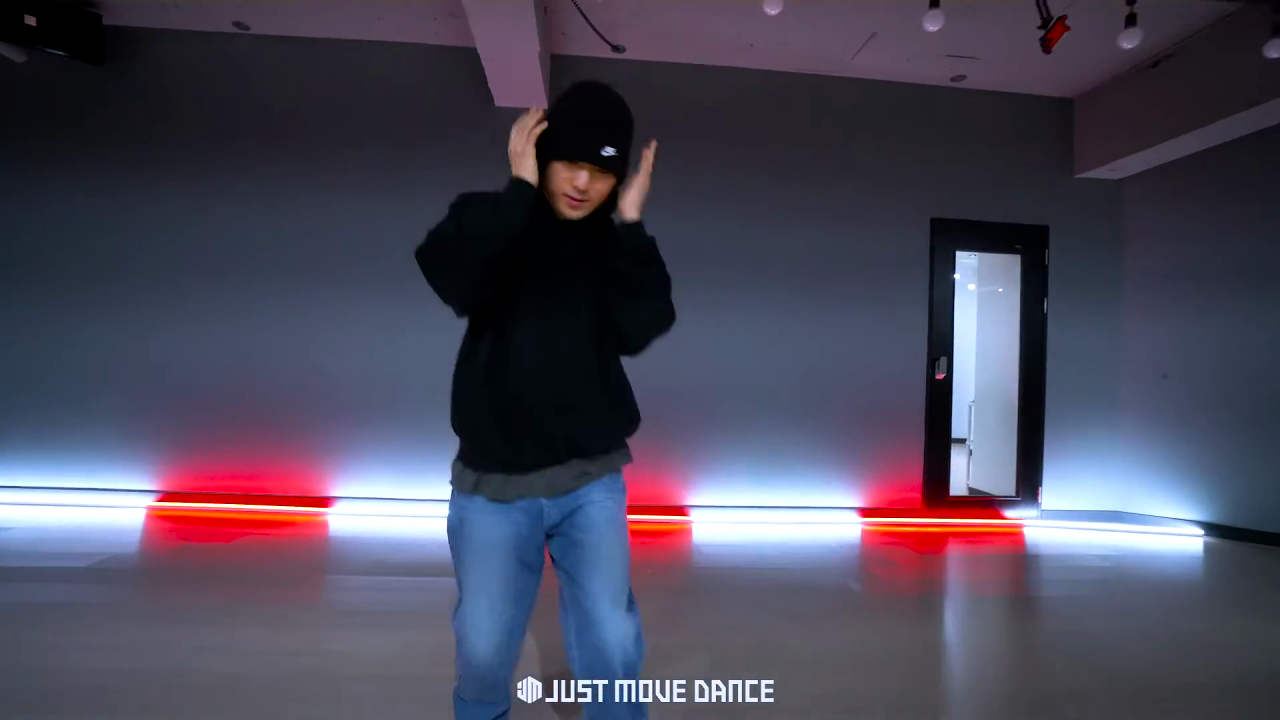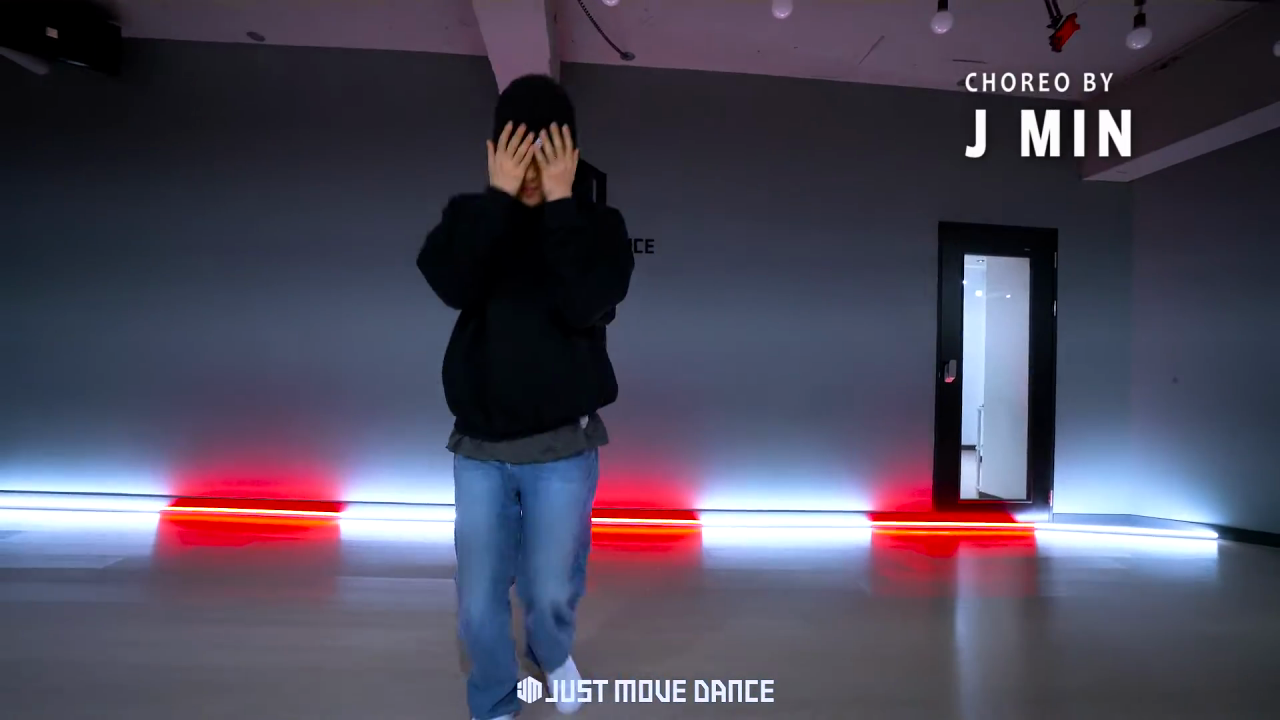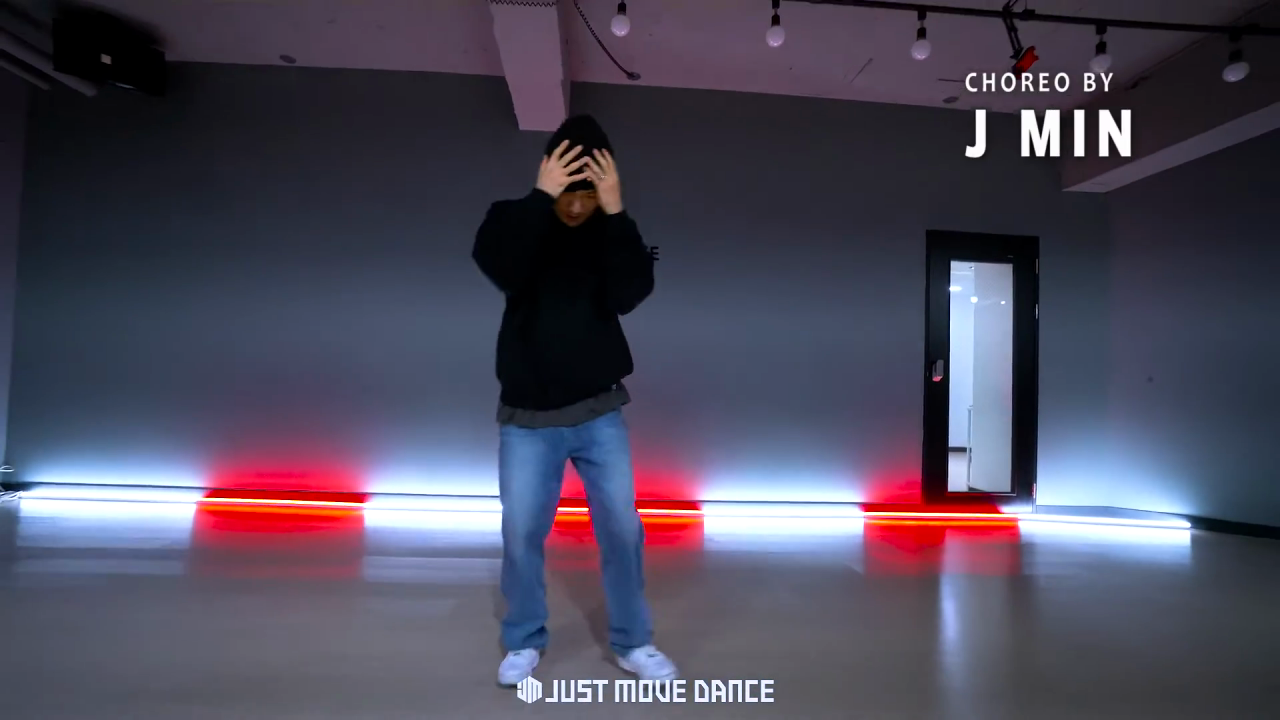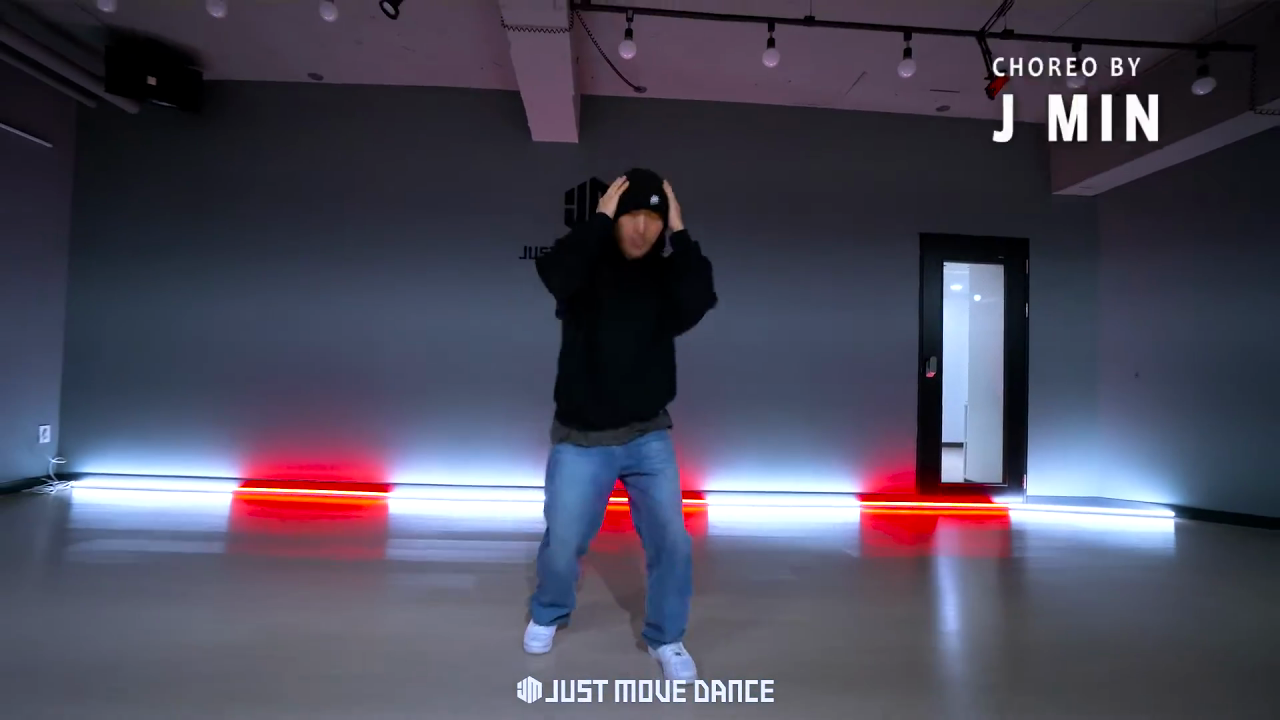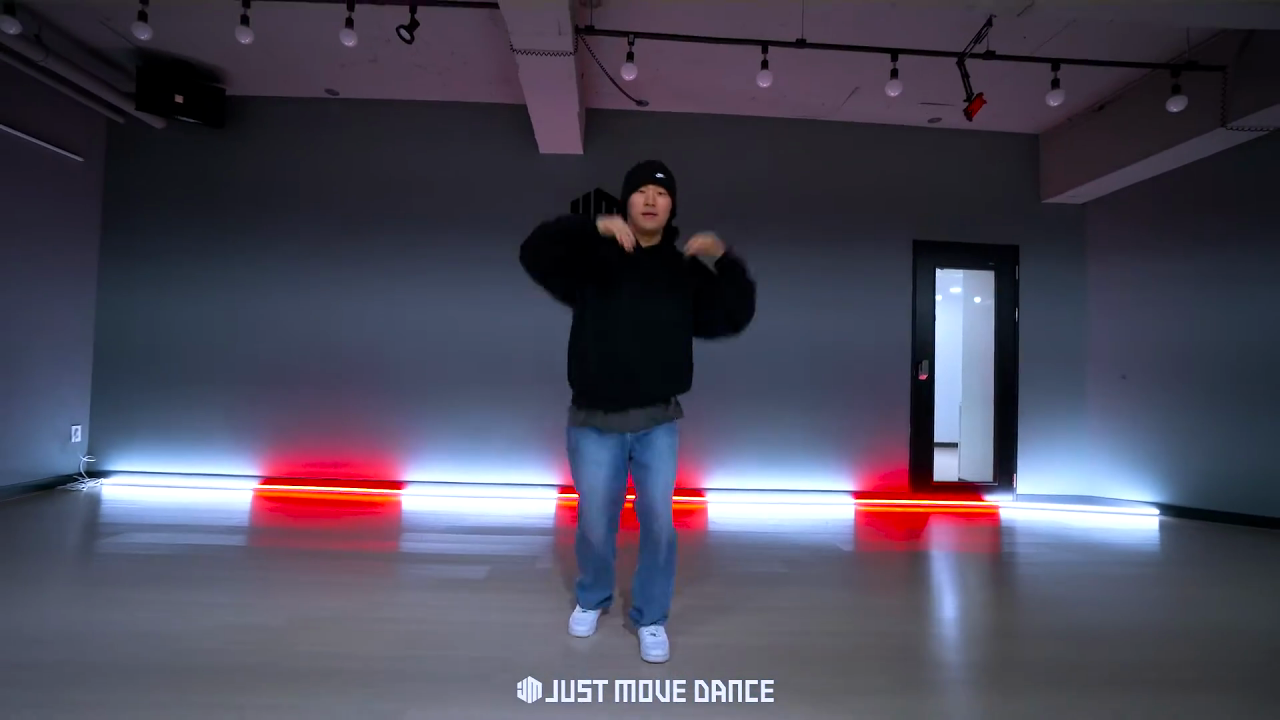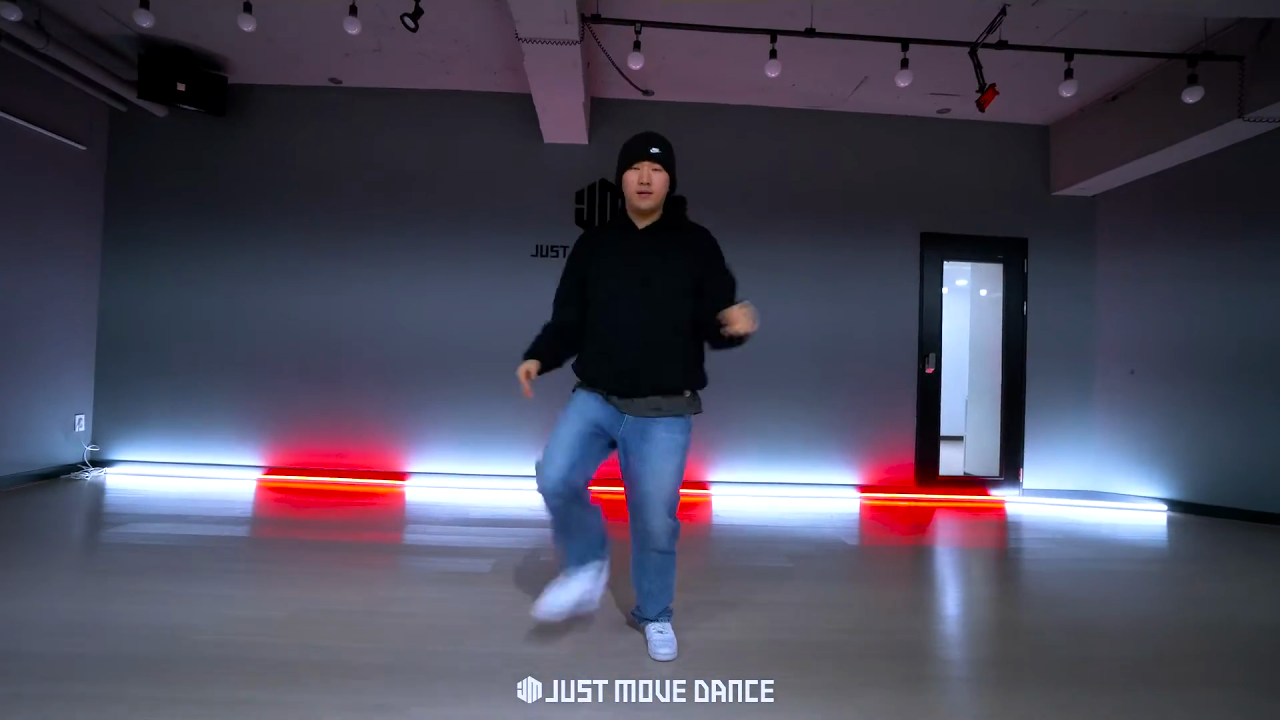
dt=0.4s
person 1, frame 1
left shoulder: (618, 249)
right shoulder: (489, 225)
left elbow: (637, 331)
right elbow: (451, 281)
left wrist: (631, 221)
right wrist: (517, 189)
left hip: (591, 480)
right hip: (491, 482)
left knee: (612, 637)
right knee: (484, 641)
person 1, frame 2
left shoulder: (599, 226)
right shoulder: (471, 216)
left elbow: (584, 305)
right elbow: (449, 284)
left wrist: (559, 202)
right wrist: (497, 195)
left hip: (562, 445)
right hip: (480, 449)
left knee: (547, 585)
right knee: (479, 593)
left ankle: (555, 656)
person 1, frame 3
left shoulder: (609, 233)
right shoulder: (514, 221)
left elbow: (627, 294)
right elbow: (503, 271)
left wrist: (615, 213)
right wrist: (540, 196)
left hip: (599, 411)
right hip: (527, 417)
left knee: (621, 529)
right knee: (522, 534)
left ankle: (633, 644)
right ankle: (524, 640)
person 1, frame 4
left shoulder: (667, 275)
right shoulder: (583, 264)
left elbow: (696, 305)
right elbow: (558, 279)
left wrist: (680, 236)
right wrist: (601, 218)
left hip: (648, 434)
right hip: (579, 437)
left knee: (670, 540)
right knee: (562, 546)
left ankle: (667, 637)
right ankle: (548, 613)
person 1, frame 5
left shoulder: (687, 269)
right shoulder: (590, 257)
left elbow: (735, 317)
right elbow: (537, 254)
left wrist: (724, 261)
right wrist: (594, 228)
left hip: (656, 421)
right hip: (593, 420)
left knee: (659, 524)
right knee: (595, 525)
left ankle: (650, 617)
right ankle: (592, 599)
person 1, frame 6
left shoulder: (695, 246)
right shoulder: (594, 246)
left elbow: (715, 320)
right elbow: (569, 315)
left wrist: (737, 320)
right wrist: (541, 356)
left hip: (664, 410)
right hip: (596, 396)
left knee: (655, 524)
right knee: (555, 475)
left ankle: (654, 617)
right ankle: (587, 565)
